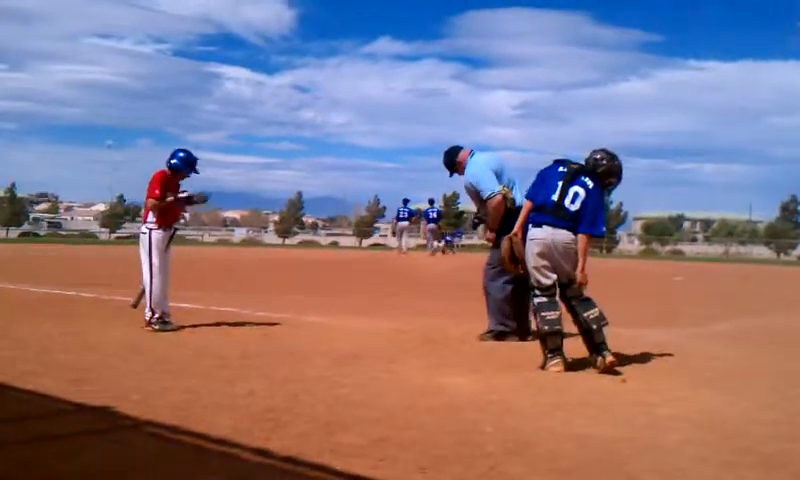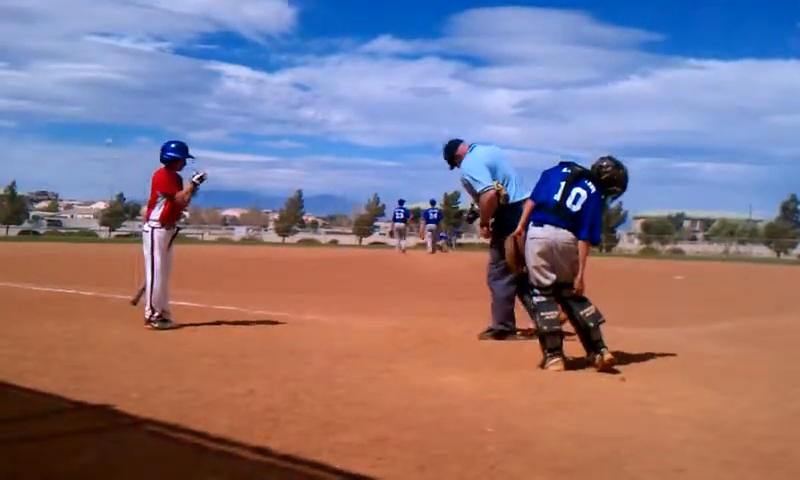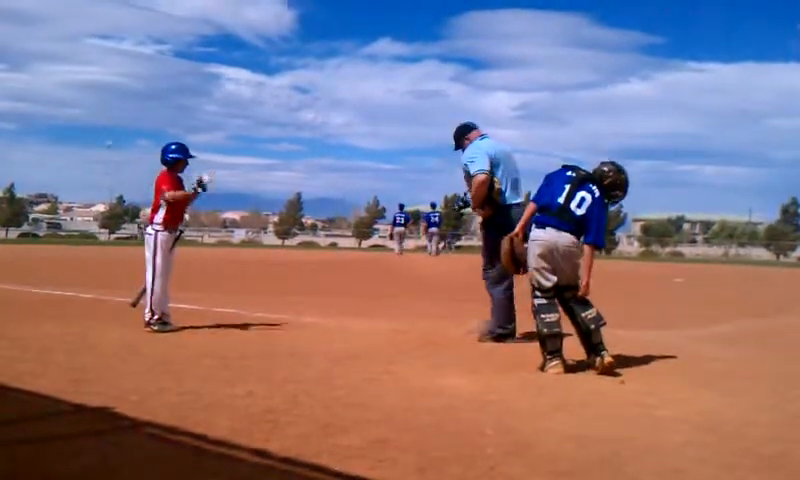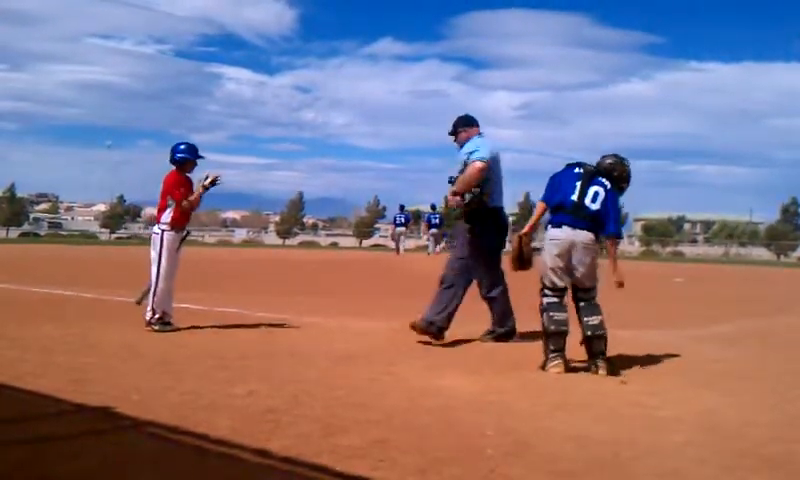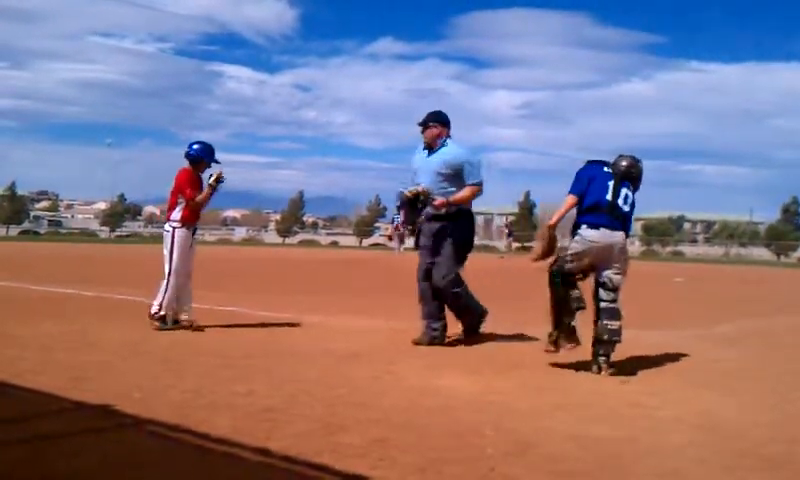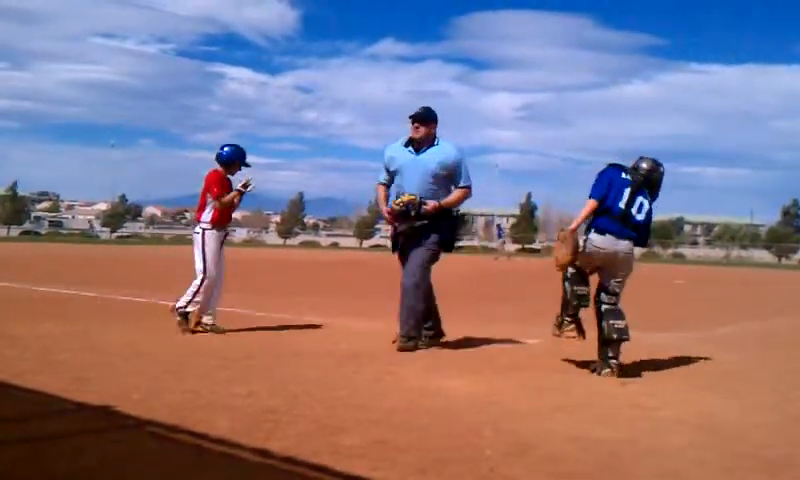
dt=0.4s
person 1, frame 1
left shoulder: (473, 171)
right shoulder: (485, 157)
left elbow: (497, 200)
left wrist: (491, 229)
right wrist: (491, 225)
left hip: (511, 224)
left knee: (495, 275)
right knee: (519, 276)
left ankle: (502, 329)
right ankle: (521, 328)
person 1, frame 2
left shoulder: (469, 165)
right shoulder: (490, 149)
left elbow: (489, 195)
left wrist: (484, 223)
right wrist: (484, 213)
left hip: (510, 216)
left knee: (500, 273)
left ankle: (502, 328)
person 1, frame 3
left shoulder: (473, 151)
right shoulder: (502, 147)
left elbow: (481, 179)
left wrist: (476, 205)
left hip: (500, 216)
right hip: (515, 211)
left knee: (496, 274)
right knee: (503, 272)
left ankle: (502, 330)
right ankle: (502, 325)
person 1, frame 4
left shoulder: (476, 146)
right shoulder: (483, 147)
left elbow: (478, 168)
left wrist: (455, 192)
right wrist: (461, 193)
left hip: (482, 220)
right hip: (477, 220)
left knee: (489, 276)
right knee: (456, 272)
left ankle: (503, 329)
right ankle: (434, 323)
person 1, frame 5
left shoulder: (458, 154)
right shoulder: (420, 154)
left elbow: (476, 187)
right elbow: (418, 186)
left wrist: (449, 201)
left hip: (453, 224)
right hip: (428, 223)
left knee: (445, 278)
right knee: (426, 278)
left ankle: (474, 317)
right ankle: (434, 331)
person 1, frame 6
left shoulder: (450, 153)
right shoulder: (393, 151)
left elbow: (465, 190)
right elbow: (383, 183)
left wrist: (440, 205)
right wrist: (383, 206)
left hip: (434, 225)
right hip: (404, 225)
left knee: (414, 276)
right knee: (417, 278)
left ankle: (409, 335)
right ankle: (431, 330)
person 2, frame 1
left shoulder: (555, 168)
right shoulder: (594, 190)
left elbow: (530, 200)
right elbow: (584, 231)
left wrist: (518, 227)
right wrist: (581, 267)
left hip: (538, 234)
right hip: (566, 238)
left knee: (543, 293)
right knee: (574, 293)
left ankle: (554, 356)
right ankle: (601, 352)
person 2, frame 2
left shoulder: (560, 169)
right shoulder: (595, 195)
left elbow: (533, 199)
right elbow: (585, 238)
left wrist: (521, 226)
right wrist: (580, 274)
left hip: (537, 232)
right hip: (566, 238)
left knee: (543, 293)
right knee: (570, 293)
left ankle: (553, 355)
right ankle: (598, 350)
person 2, frame 3
left shoulder: (562, 173)
right shoulder: (598, 200)
left elbow: (535, 201)
right elbow: (590, 243)
left wrist: (520, 227)
right wrist: (586, 278)
left hip: (540, 235)
right hip: (568, 241)
left knee: (543, 295)
right knee: (573, 295)
left ankle: (553, 358)
right ankle: (599, 353)
person 2, frame 4
left shoulder: (568, 171)
right shoulder: (609, 191)
left elbow: (545, 201)
right elbow: (612, 234)
left wrist: (529, 227)
right wrist: (615, 270)
left hip: (557, 234)
right hip: (587, 239)
left knee: (553, 294)
right knee: (586, 296)
left ankle: (555, 357)
right ankle: (599, 360)
person 2, frame 5
left shoulder: (592, 169)
right shoulder: (629, 191)
left elbow: (575, 195)
left wrist: (555, 219)
right wrist: (592, 265)
left hip: (590, 233)
right hip: (618, 239)
left knee: (560, 272)
right knee: (608, 298)
left ankle: (564, 333)
right ankle: (602, 359)
person 2, frame 6
left shoulder: (613, 173)
right shoulder: (647, 199)
left elbow: (595, 201)
right elbow: (641, 239)
left wrist: (575, 225)
right wrist: (602, 265)
left hip: (599, 239)
right hip: (625, 248)
left knee: (575, 266)
right knee: (609, 300)
left ankle: (569, 320)
right ankle: (609, 362)
person 3, frame 1
left shoulder: (174, 182)
right shoulder: (160, 178)
right elbow: (151, 205)
left wrist: (186, 202)
right wrist: (174, 198)
left hip: (165, 232)
right hip: (153, 231)
left knee: (162, 276)
right knee: (154, 275)
left ankle: (161, 315)
right ankle: (152, 317)
person 3, frame 2
left shoulder: (175, 177)
right shoulder: (162, 175)
left elbow: (182, 203)
right elbow: (179, 199)
left wrist: (194, 186)
right wrist: (193, 182)
left hip: (167, 230)
right hip: (156, 229)
left knee: (163, 273)
right knee: (156, 272)
left ankle: (161, 313)
right ankle: (152, 315)
person 3, frame 3
left shoulder: (176, 179)
right shoulder: (165, 177)
left elbow: (182, 204)
right elbow: (169, 197)
left wrist: (195, 190)
right wrist: (194, 191)
left hip: (170, 233)
right hip: (159, 232)
left knee: (163, 276)
right knee: (156, 276)
left ankle: (161, 317)
right ankle: (152, 318)
person 3, frame 4
left shoulder: (186, 180)
right shoulder: (173, 178)
left elbow: (193, 205)
right elbow: (188, 205)
left wrist: (205, 186)
right wrist: (204, 186)
left hip: (176, 233)
right hip: (165, 232)
left knee: (169, 277)
right knee: (161, 276)
left ankle: (163, 317)
right ankle: (153, 318)
person 3, frame 5
left shoulder: (196, 178)
right shoulder: (185, 175)
left elbow: (201, 205)
right elbow: (195, 204)
left wrist: (213, 185)
right wrist: (211, 185)
left hip: (188, 230)
right hip: (177, 230)
left knee: (185, 275)
right knee: (173, 274)
left ankle: (181, 315)
right ankle: (157, 313)
person 3, frame 6
left shoulder: (225, 181)
right shoulder: (214, 177)
left elbow: (229, 208)
right elbow: (219, 205)
left wrist: (241, 193)
right wrist: (238, 190)
left hip: (218, 233)
right hip: (207, 232)
left knee: (216, 278)
right knee: (207, 275)
left ankle: (206, 320)
right ankle: (183, 308)
